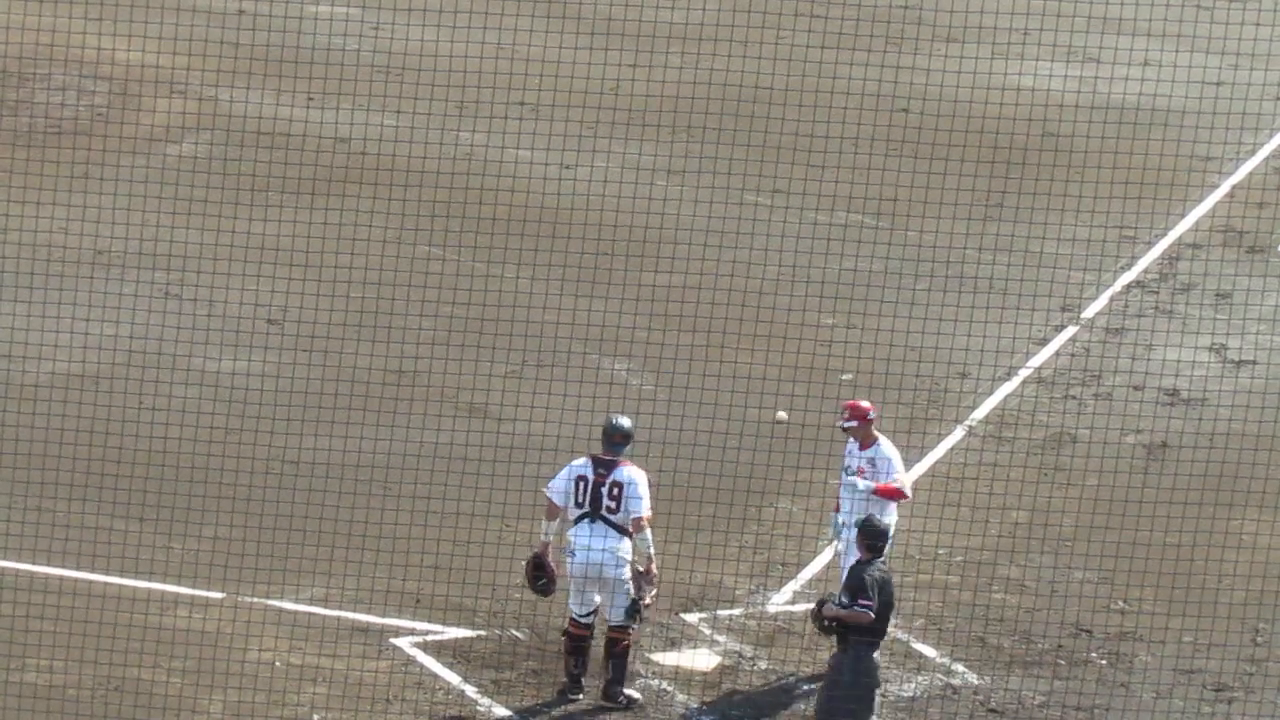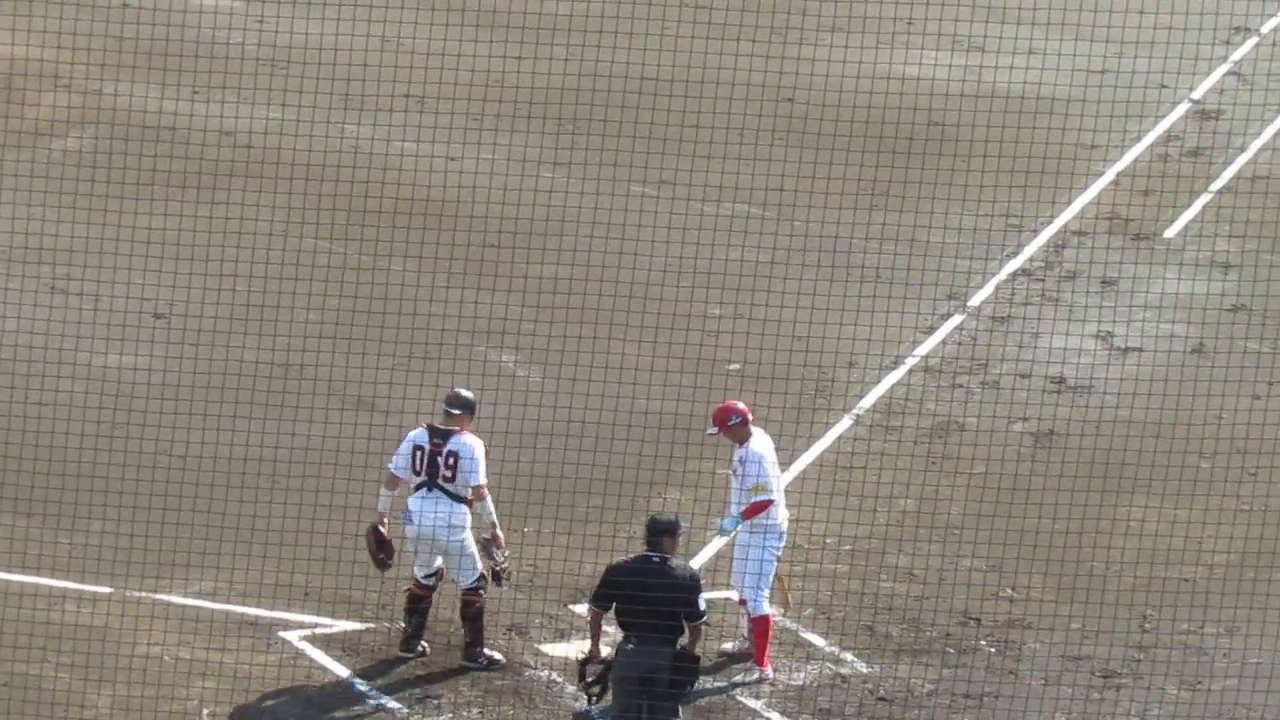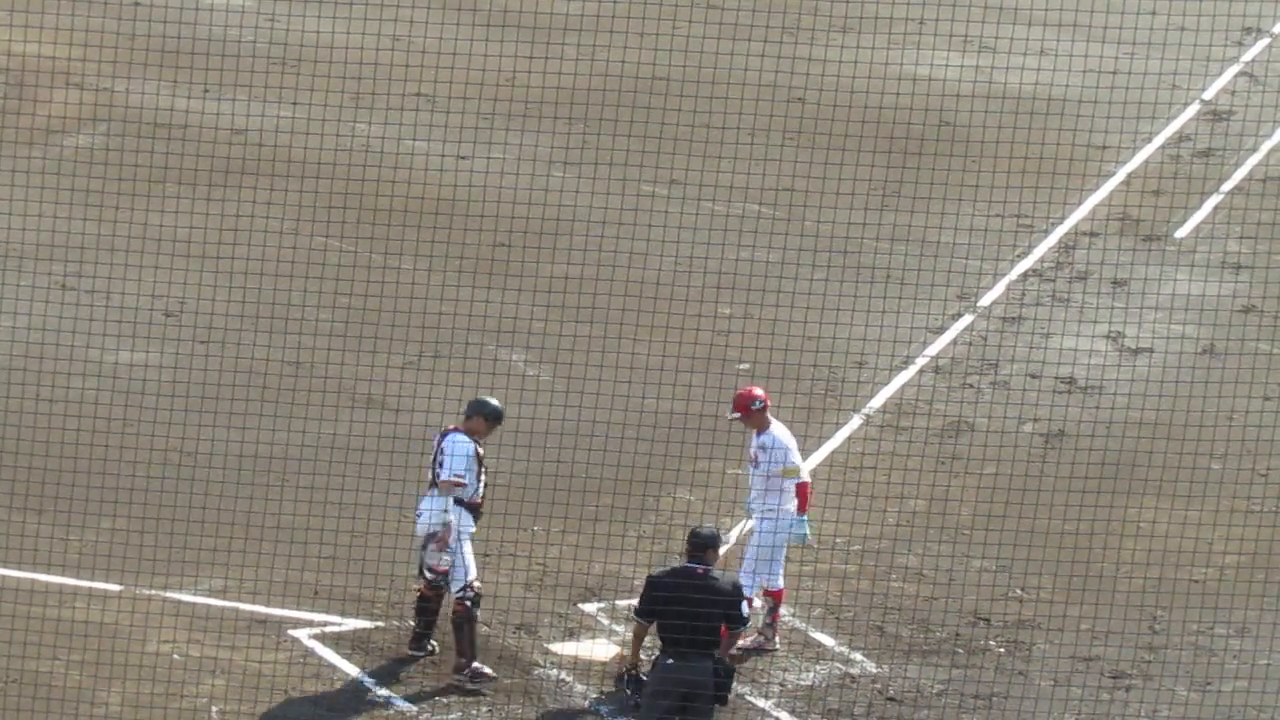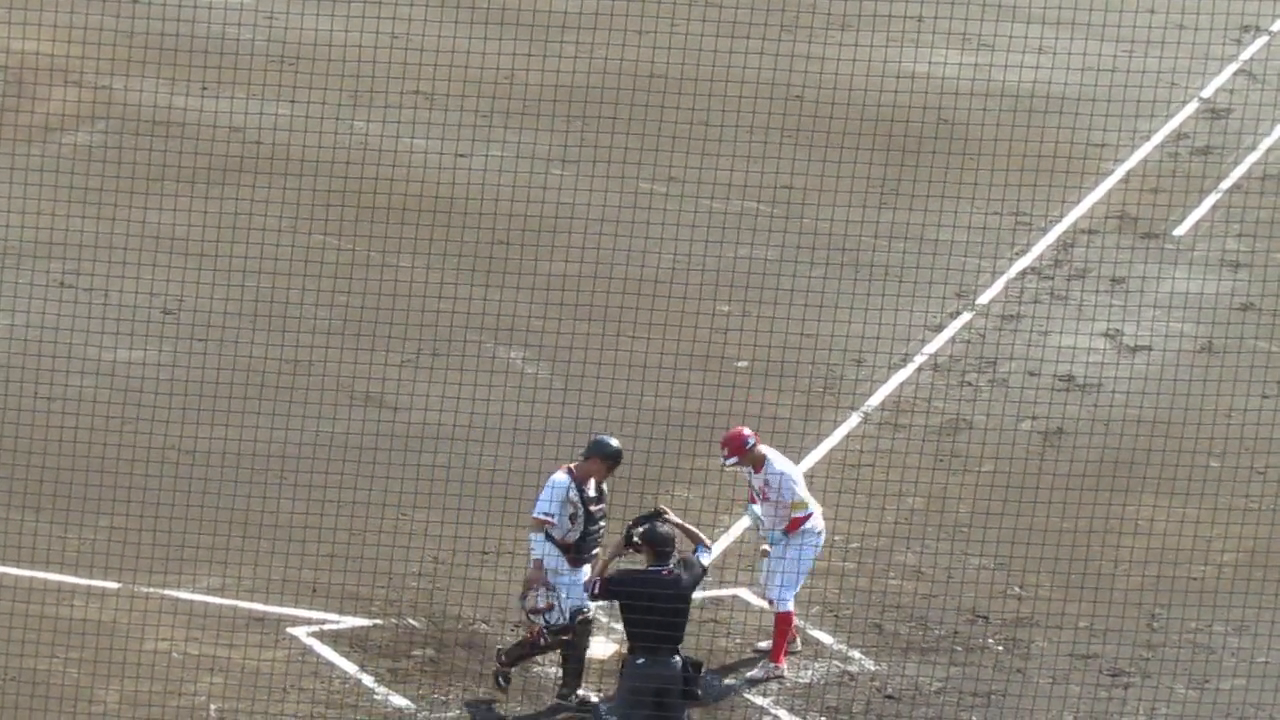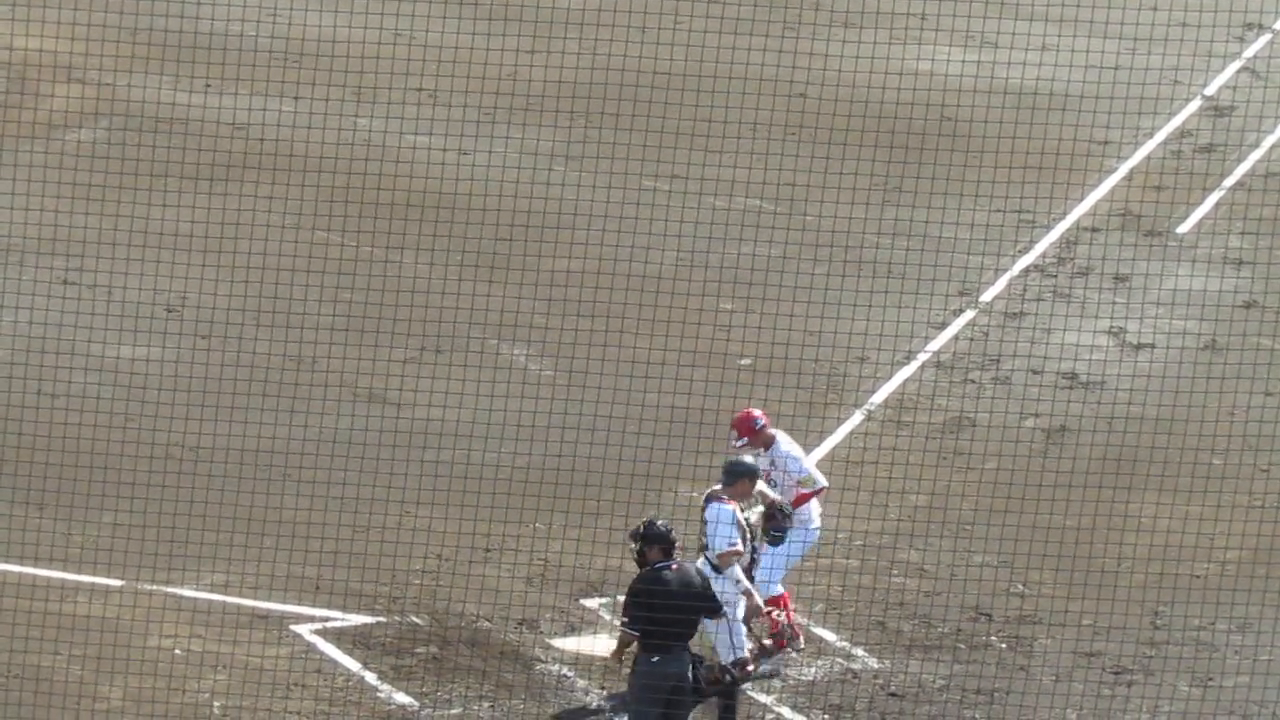
dt=1s
person 1, frame 1
left shoulder: (578, 466)
right shoulder: (634, 475)
left elbow: (553, 507)
right elbow: (640, 523)
left wrist: (545, 542)
right wrist: (650, 560)
left hip: (580, 553)
right hip: (615, 557)
left knee: (580, 619)
right knee: (621, 622)
left ankle: (574, 684)
right ankle: (613, 690)
person 1, frame 2
left shoulder: (417, 436)
right shoulder: (470, 443)
left elbow: (393, 477)
right elbow: (478, 491)
left wrist: (381, 514)
right wrist: (494, 527)
left hip: (417, 521)
right hip: (452, 524)
left knee: (424, 580)
right knee: (473, 586)
left ankle: (411, 642)
right ankle: (474, 651)
person 1, frame 3
left shoulder: (447, 437)
right shoulder: (463, 443)
right elbow: (447, 486)
right wrist: (447, 527)
left hip: (432, 521)
right hip: (451, 524)
left knee: (434, 582)
right knee: (467, 591)
left ankle: (420, 641)
right ankle: (465, 663)
person 1, frame 4
left shoulder: (597, 483)
right shoulder: (561, 482)
right elbow: (539, 524)
right wrist: (537, 566)
left hip: (581, 563)
right hip: (555, 562)
left knee: (582, 624)
right knee: (561, 630)
left ankle: (569, 691)
right ankle: (508, 659)
person 1, frame 5
left shoulder: (715, 497)
right shoulder: (727, 509)
right elbow: (726, 560)
right wrist: (750, 593)
left hip: (714, 588)
right hip: (722, 591)
left knee: (734, 660)
right knee: (738, 665)
person 2, frame 1
left shoulder: (886, 455)
right shoulder: (852, 446)
left elbow: (903, 493)
left wrist: (870, 488)
right wrist: (836, 515)
right hip: (850, 529)
person 2, frame 2
left shoulder: (755, 451)
right shoulder: (752, 440)
left elbow: (767, 498)
left wrist: (737, 520)
left hip: (765, 531)
right hip: (751, 528)
left knee: (755, 594)
right knee: (742, 584)
left ankle: (762, 666)
right ankle: (749, 639)
person 2, frame 3
left shoulder: (780, 441)
right shoulder: (758, 433)
left elbow: (802, 482)
left wrist: (801, 520)
right wrist: (752, 498)
left hip: (776, 519)
right hip: (764, 514)
left knee: (750, 579)
right knee: (771, 576)
right ankle: (767, 635)
person 2, frame 4
left shoulder: (781, 473)
right shoulder: (753, 461)
left elbow: (807, 511)
left wrist: (782, 536)
right wrist: (753, 506)
left hip: (804, 532)
right hip: (779, 530)
left knee: (783, 593)
right knee: (771, 586)
left ankle: (776, 661)
right ankle: (788, 636)
person 2, frame 5
left shoulder: (787, 453)
right shoulder: (768, 443)
left elbow: (819, 484)
left wrist: (789, 508)
right wrist: (761, 489)
left hip: (797, 527)
left knee: (764, 579)
right knee: (768, 578)
left ankle: (786, 638)
right ankle: (792, 635)
person 3, frame 1
left shoulder: (866, 574)
right shoulder: (878, 571)
left elbow: (865, 616)
left wrist: (834, 611)
right wrist: (841, 610)
left hip: (857, 660)
right hip: (848, 655)
person 3, frame 2
left shoulder: (619, 570)
right shoulder: (687, 576)
left elbow: (596, 612)
right elbow: (696, 625)
left wrist: (594, 646)
right wrist: (689, 649)
left hip: (630, 654)
right hip: (667, 657)
person 3, frame 3
left shoulder: (658, 581)
right shoulder: (728, 588)
left elbow: (641, 625)
right elbow: (737, 629)
left wrist: (634, 655)
right wrist: (724, 650)
left hip: (668, 666)
right hip: (704, 670)
person 3, frame 4
left shoulder: (628, 581)
right shoulder: (685, 575)
left elbow: (592, 589)
right elbow: (706, 546)
left wrist: (611, 554)
right wrist: (679, 523)
left hip: (639, 666)
right hip: (673, 664)
person 3, frame 5
left shoulder: (645, 583)
right shoulder: (694, 574)
left elbow: (631, 633)
right elbow: (718, 613)
left wrist: (618, 651)
left hip: (651, 664)
right hip: (683, 662)
